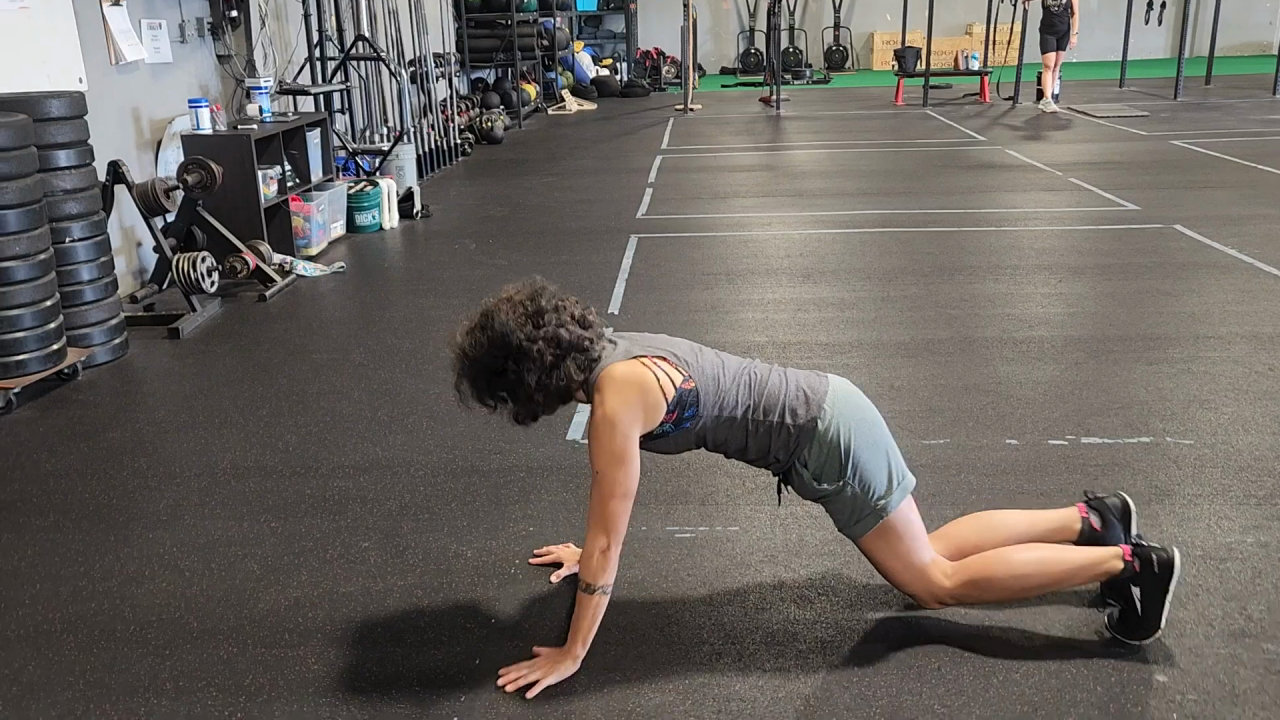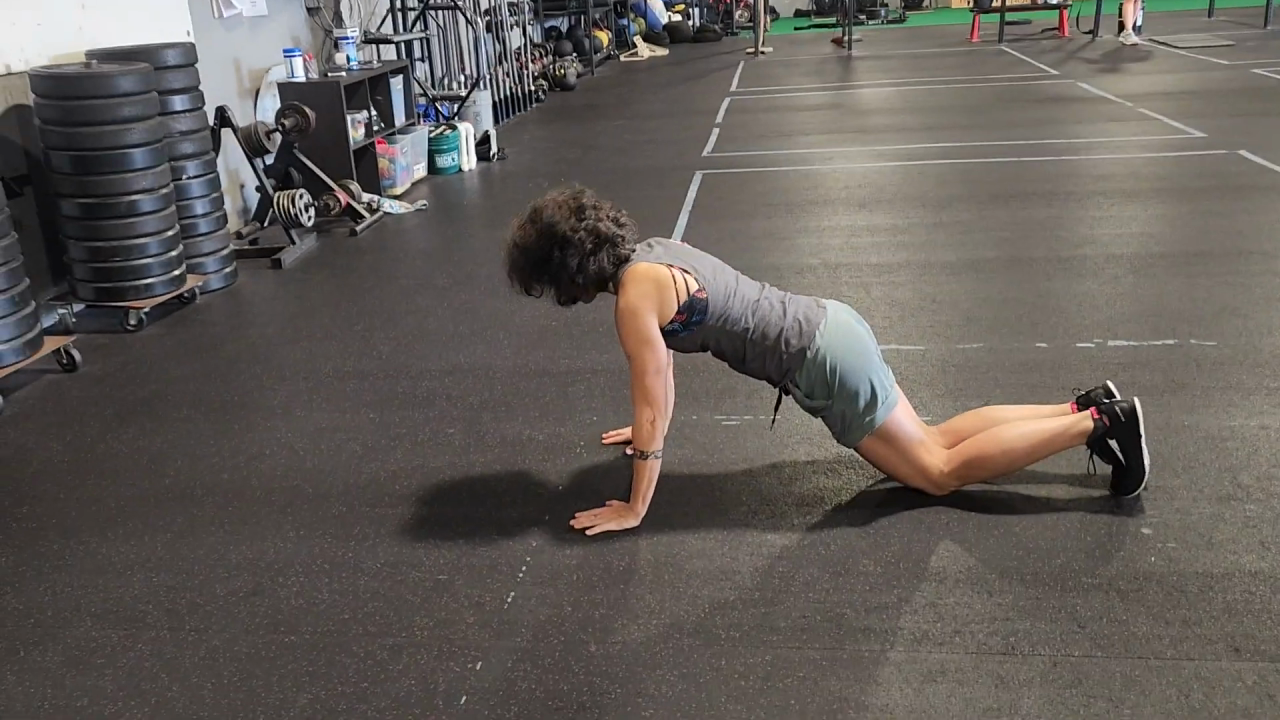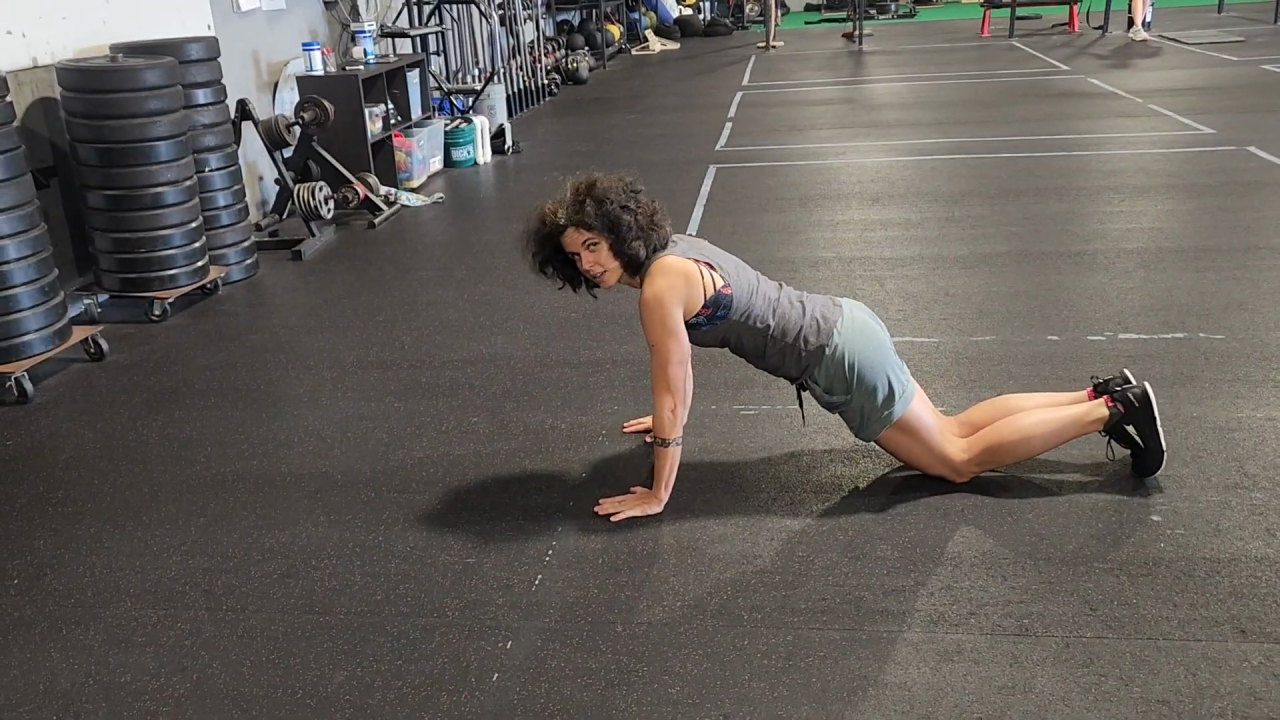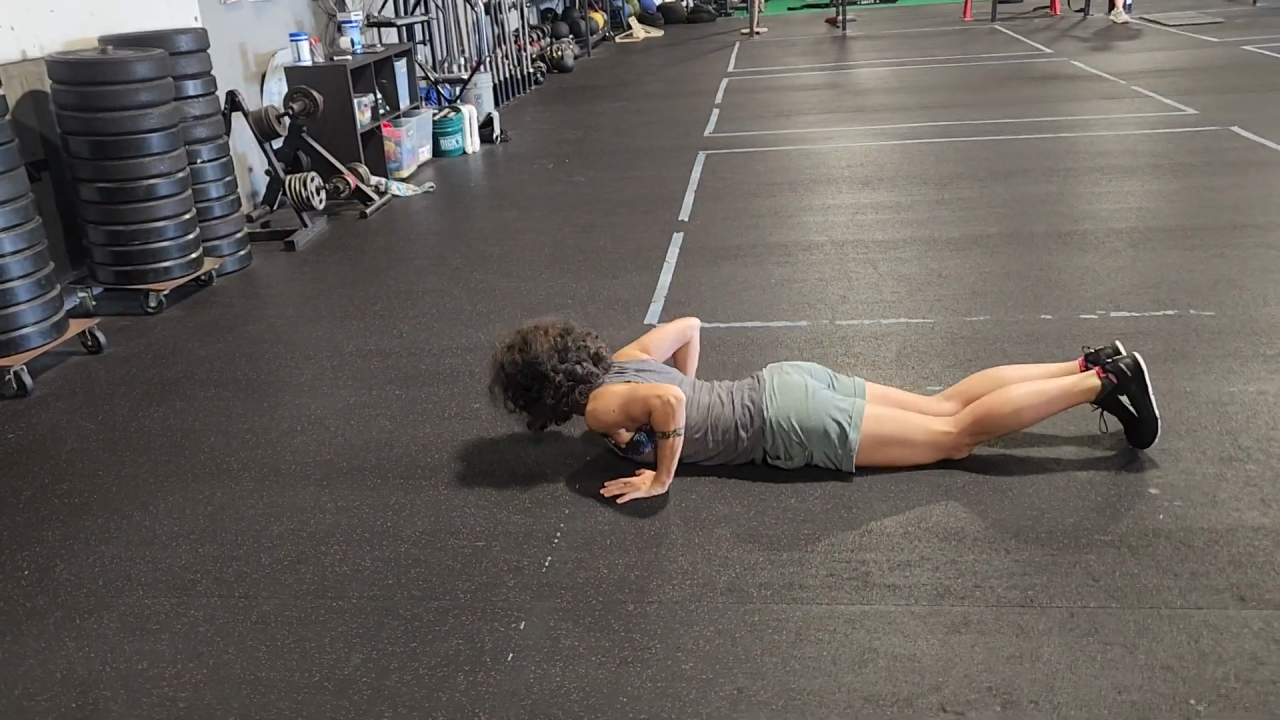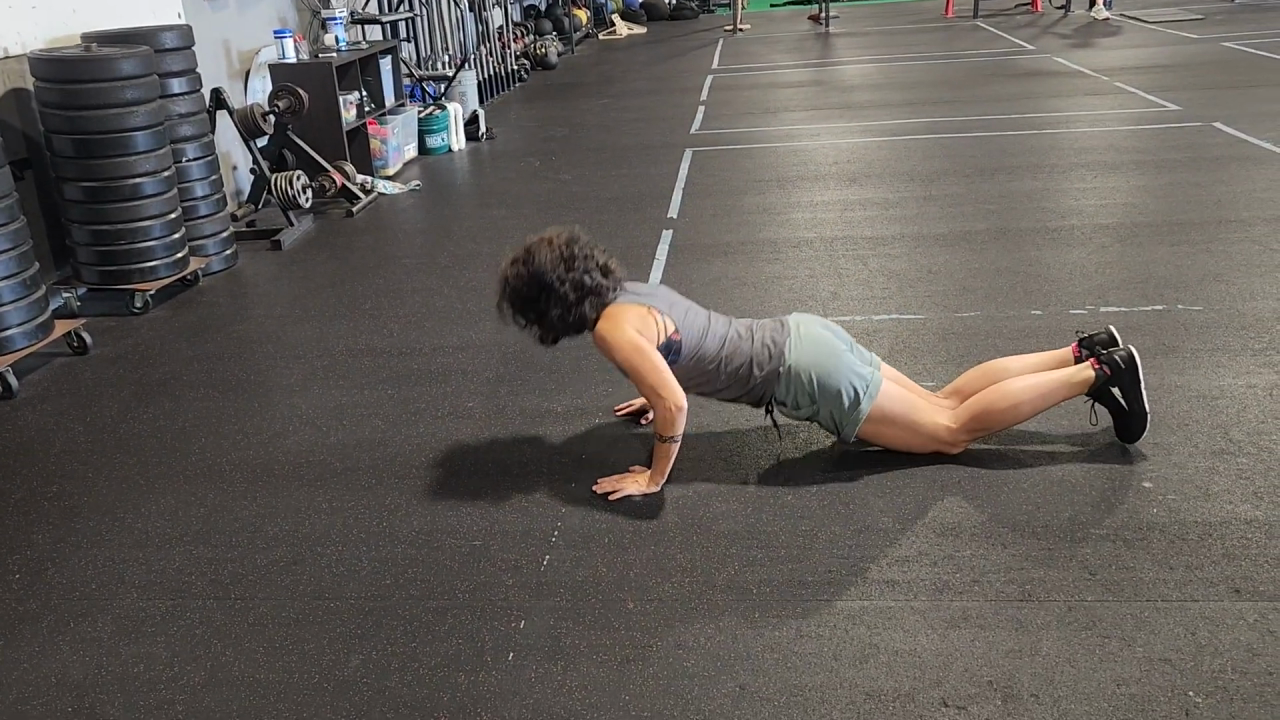
dt=1s
person 1, frame 1
left shoulder: (615, 396)
right shoulder: (604, 350)
left elbow: (608, 540)
right elbow: (614, 487)
left wrist: (570, 655)
right wrist: (589, 547)
left hip: (827, 437)
right hip: (823, 405)
left knee: (938, 584)
right knee: (938, 550)
left ankle: (1127, 562)
right ankle: (1093, 520)
person 1, frame 2
left shoulder: (634, 292)
right shoulder: (646, 252)
left elbow: (651, 409)
right elbow: (664, 360)
left wrist: (634, 510)
right wrist: (649, 429)
left hip: (823, 362)
right hip: (828, 327)
left knee: (940, 471)
right knee: (931, 444)
left ankle: (1097, 425)
right ankle: (1083, 408)
person 1, frame 3
left shoulder: (660, 285)
right shoulder: (671, 248)
left elbow: (672, 400)
right elbow: (683, 361)
left wrist: (657, 497)
right wrist: (667, 417)
left hip: (839, 358)
right hip: (842, 326)
left knee: (960, 460)
right knee: (950, 432)
left ankle: (1111, 411)
right ankle: (1102, 394)
person 1, frame 4
left shoulder: (599, 408)
right shoulder: (620, 361)
left elbow: (669, 403)
right elbow: (688, 325)
left wrist: (661, 477)
left hip: (788, 424)
right hip: (788, 382)
left knee: (955, 435)
right knee: (946, 404)
left ankle: (1100, 382)
right ankle: (1093, 365)
person 1, frame 5
left shoulder: (611, 328)
right shoulder: (628, 292)
left elbow: (675, 405)
left wrist: (655, 476)
right wrist: (658, 396)
left hip: (803, 374)
right hip: (802, 335)
left knee: (954, 429)
right knee: (946, 402)
left ankle: (1094, 375)
right ankle: (1086, 353)
